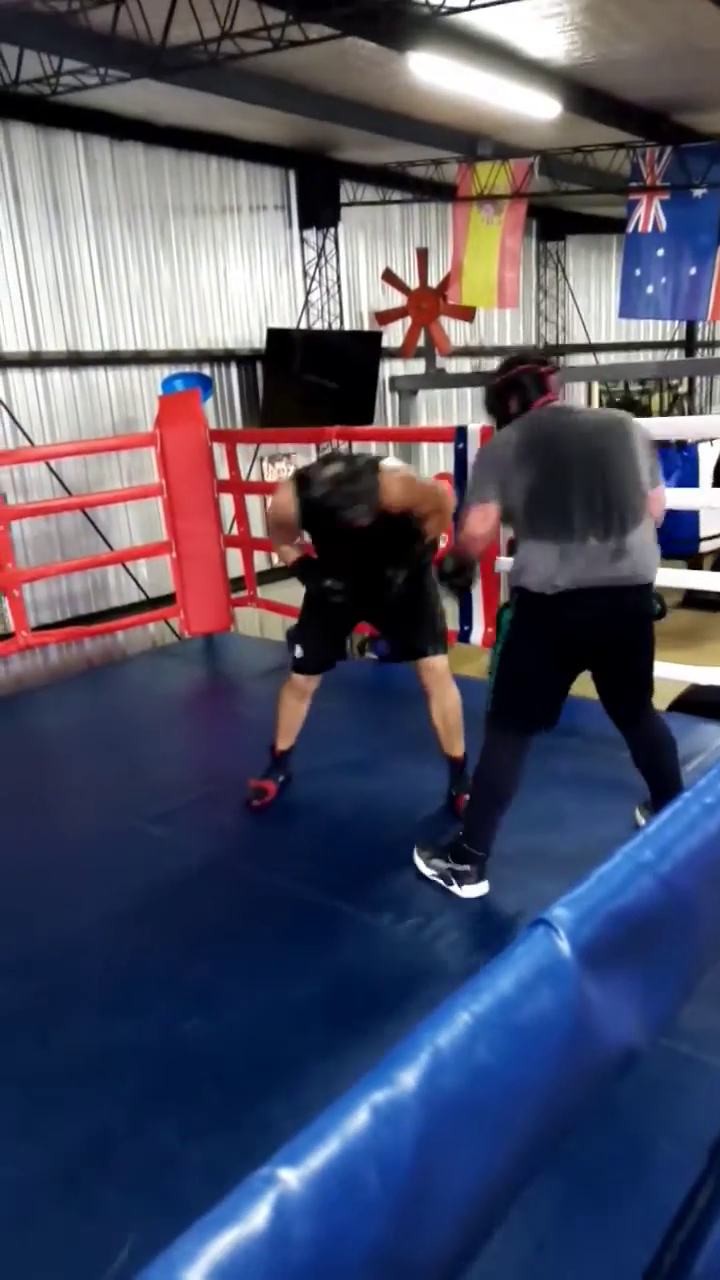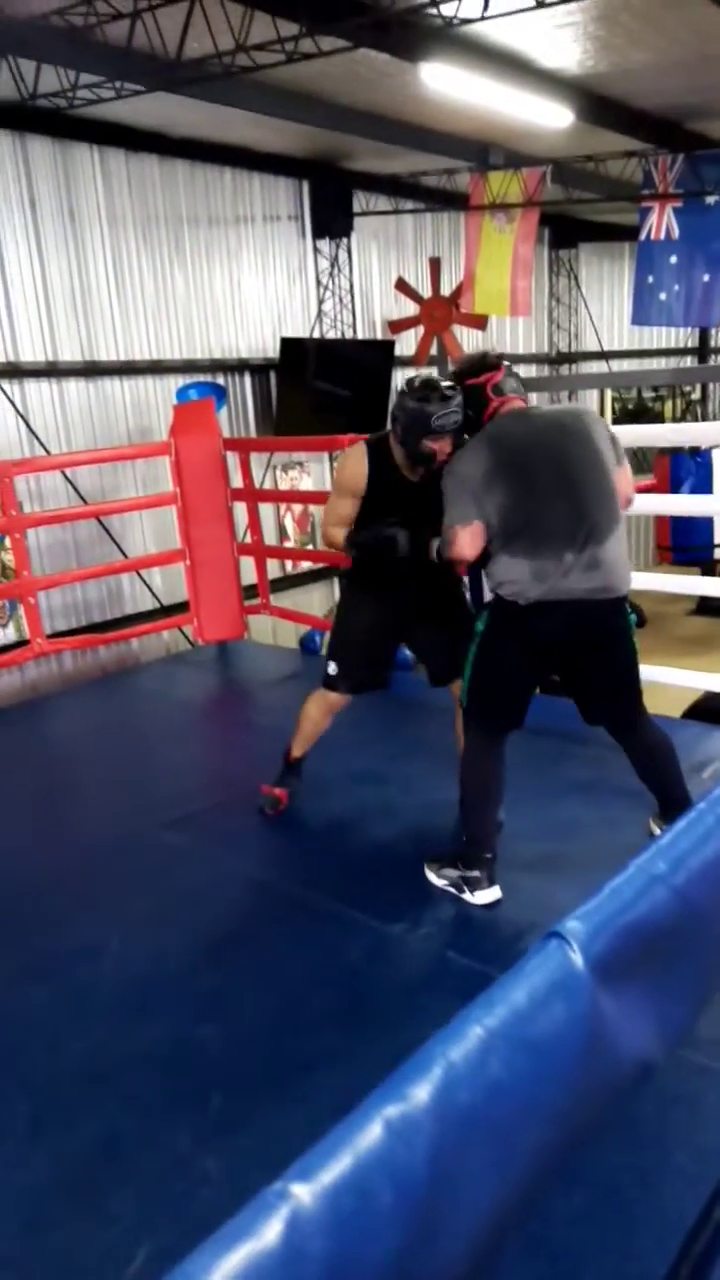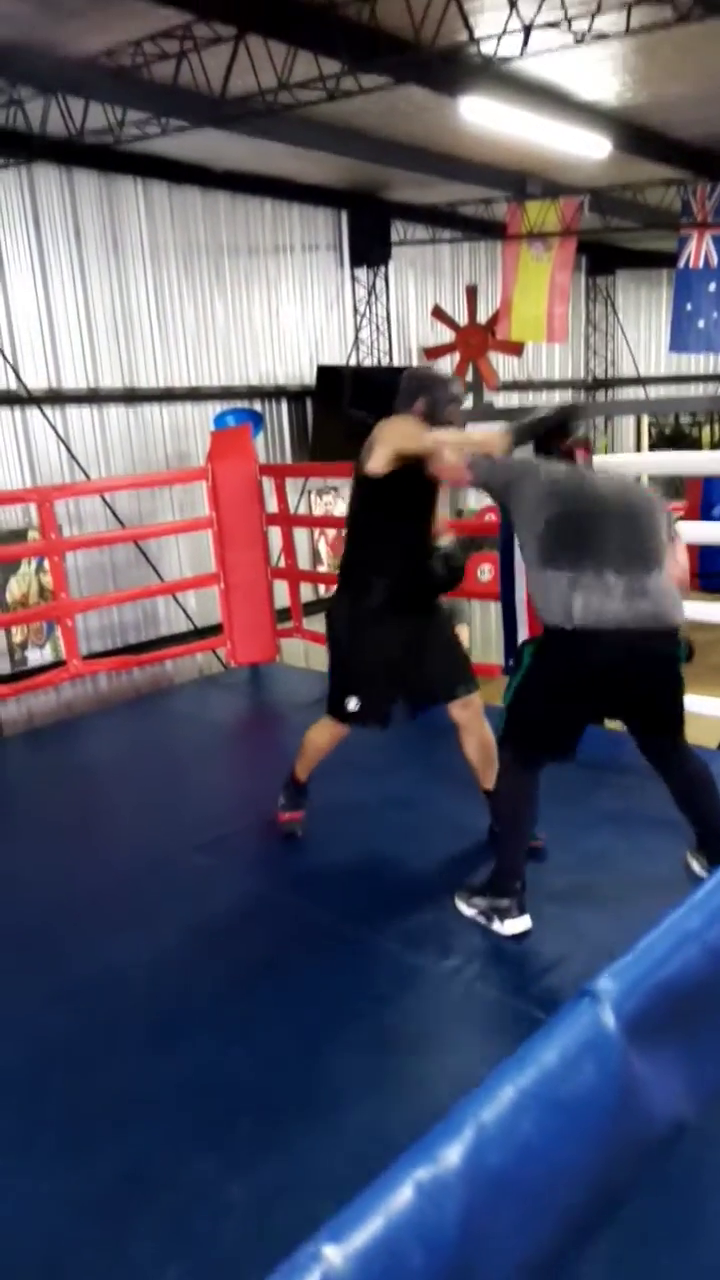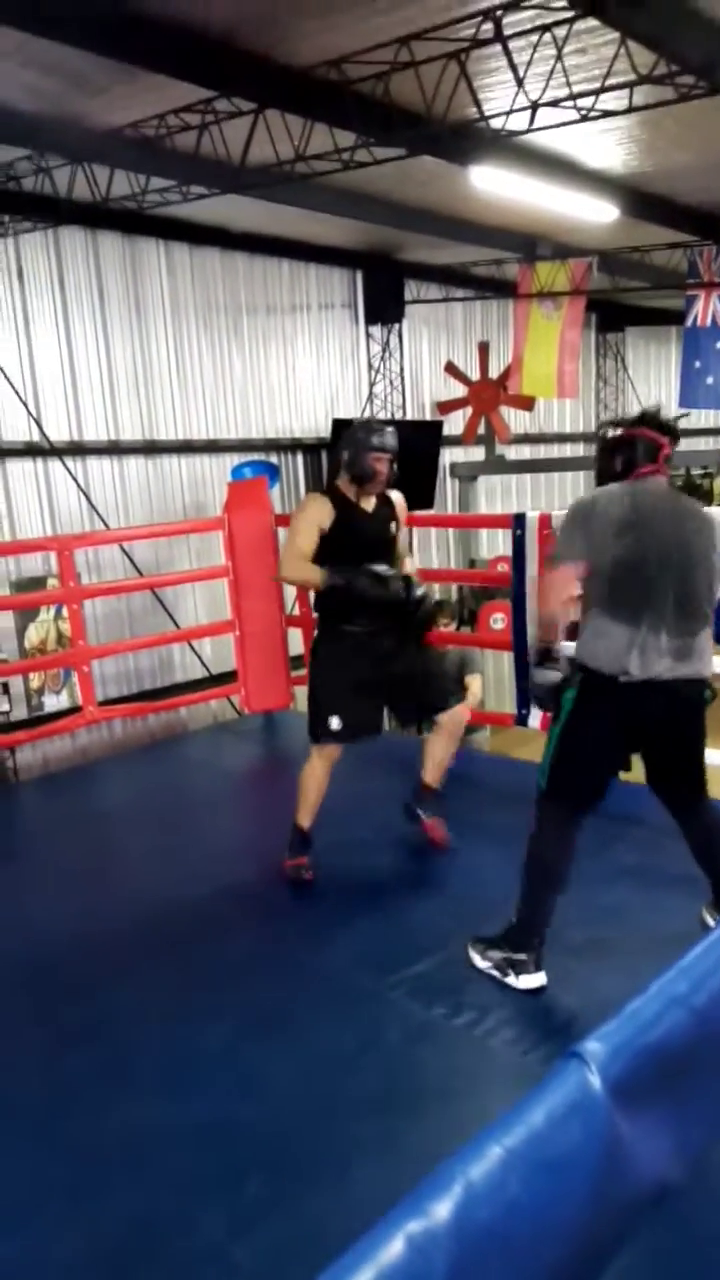
dt=0.4s
person 1, frame 1
left shoulder: (506, 444)
right shoulder: (624, 426)
left elbow: (476, 532)
right elbow: (655, 509)
left hip: (550, 602)
right hip: (629, 594)
left knee: (509, 729)
right knee: (637, 713)
left ankle: (468, 859)
person 1, frame 2
left shoulder: (469, 459)
right shoulder: (585, 421)
left elbow: (464, 550)
right elbow: (624, 495)
left wrist: (443, 540)
left hip: (524, 611)
right hip: (604, 602)
left knee: (485, 731)
right knee: (629, 720)
left ankle: (475, 867)
right ankle: (684, 823)
person 1, frame 3
left shoulder: (526, 475)
right shoulder: (641, 494)
left hip: (573, 640)
right hip: (654, 637)
left knee: (518, 757)
right knee: (670, 750)
left ankle: (505, 894)
person 1, frame 4
left shoulder: (596, 508)
left elbow: (560, 588)
left wrist: (544, 656)
left hip: (611, 683)
left knee: (560, 809)
left ankle: (523, 949)
person 2, frame 1
left shoulder: (391, 481)
right shoulder: (289, 500)
left elbow: (442, 503)
right elbow: (281, 540)
left wrist: (415, 559)
right wrist: (311, 574)
left hip: (400, 575)
right hip: (334, 585)
left knee: (435, 669)
right knee: (301, 679)
left ankle: (459, 782)
right ankle: (277, 768)
person 2, frame 2
right shoulder: (361, 461)
right elbow: (331, 530)
right wrist: (372, 544)
left hip: (434, 586)
right hip: (371, 590)
left knee: (469, 687)
right knee: (334, 694)
right ankle: (289, 772)
person 2, frame 3
left shoulder: (427, 459)
right shoulder: (393, 434)
right elbow: (467, 445)
left wrist: (434, 559)
right wrist: (534, 429)
left hip: (416, 603)
right hip: (368, 609)
left knee: (468, 709)
right knee: (342, 720)
right ankle: (294, 791)
person 2, frame 4
left shoulder: (394, 502)
right shoulder: (319, 506)
right elbow: (291, 567)
left wrist: (411, 589)
right wrist: (342, 580)
left hip: (396, 633)
right hip: (344, 641)
left knee: (452, 714)
right knee: (327, 749)
left ankle: (424, 800)
right ankle: (298, 843)
